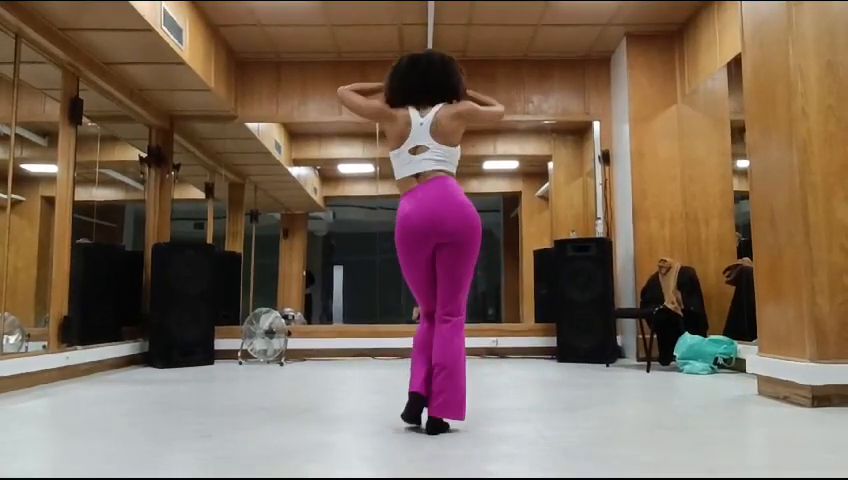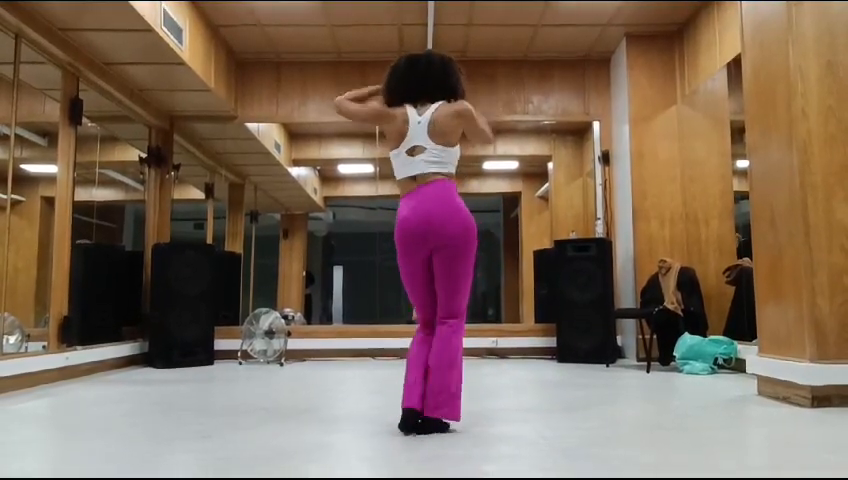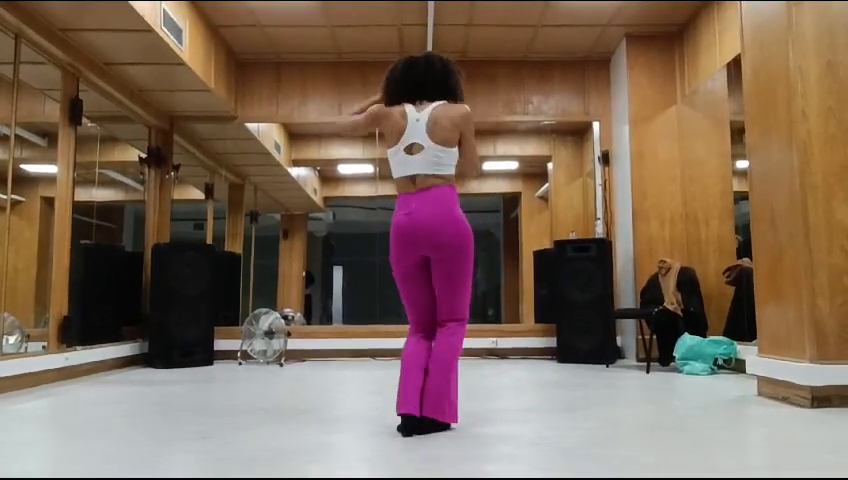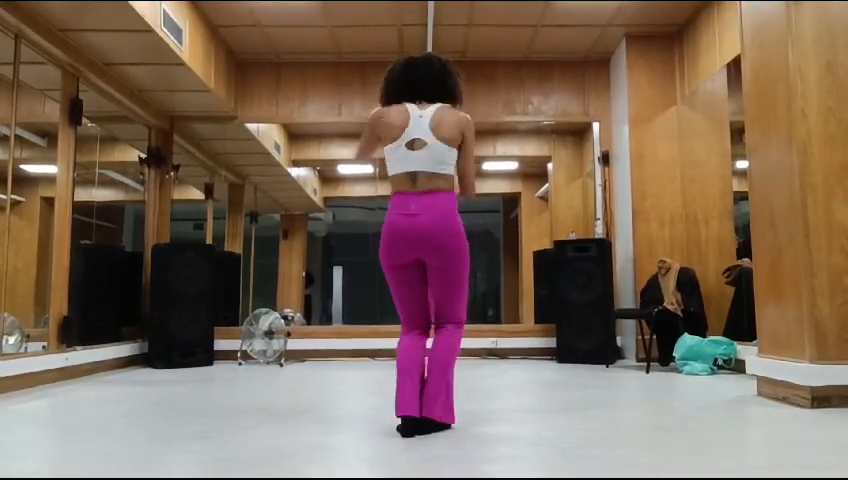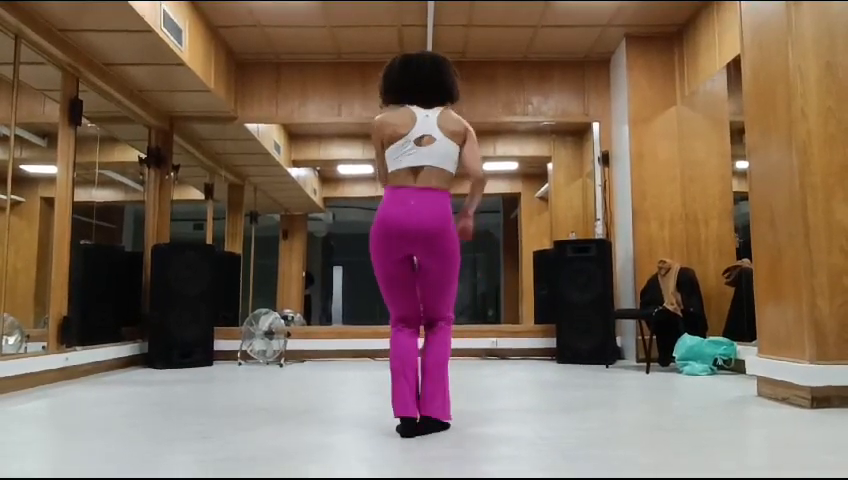
dt=0.1s
person 1, frame 1
left shoulder: (392, 116)
right shoulder: (456, 113)
left elbow: (344, 93)
right elbow: (499, 110)
left wrist: (386, 87)
right wrist: (462, 92)
left hip: (412, 219)
right hip: (455, 209)
left knee: (430, 313)
right knee: (450, 314)
left ankle: (418, 393)
right ankle: (439, 413)
person 1, frame 2
left shoulder: (390, 115)
right shoulder: (457, 112)
left elbow: (340, 103)
right elbow: (486, 136)
left wrist: (381, 89)
left hip: (410, 221)
right hip: (449, 212)
left knee: (427, 321)
right knee: (451, 318)
left ankle: (412, 408)
right ankle: (435, 411)
person 1, frame 3
left shoulder: (387, 114)
right shoulder: (457, 114)
left elbow: (345, 127)
right elbow: (470, 169)
left wrist: (381, 99)
left hip: (405, 224)
right hip: (446, 218)
left knee: (421, 327)
right knee: (451, 321)
left ankle: (409, 412)
right ankle: (433, 412)
person 1, frame 4
left shoulder: (383, 116)
right shoulder: (458, 121)
left elbow: (362, 155)
right elbow: (469, 184)
left hip: (399, 224)
right hip: (442, 221)
left knee: (412, 326)
right knee: (449, 322)
left ankle: (408, 413)
right ankle: (433, 412)
person 1, frame 5
left shoulder: (385, 121)
right shoulder: (458, 123)
right elbow: (476, 177)
right wrist: (468, 216)
left hip: (390, 219)
right hip: (435, 220)
left knee: (403, 323)
right knee: (438, 320)
left ankle: (407, 415)
right ankle: (432, 411)
